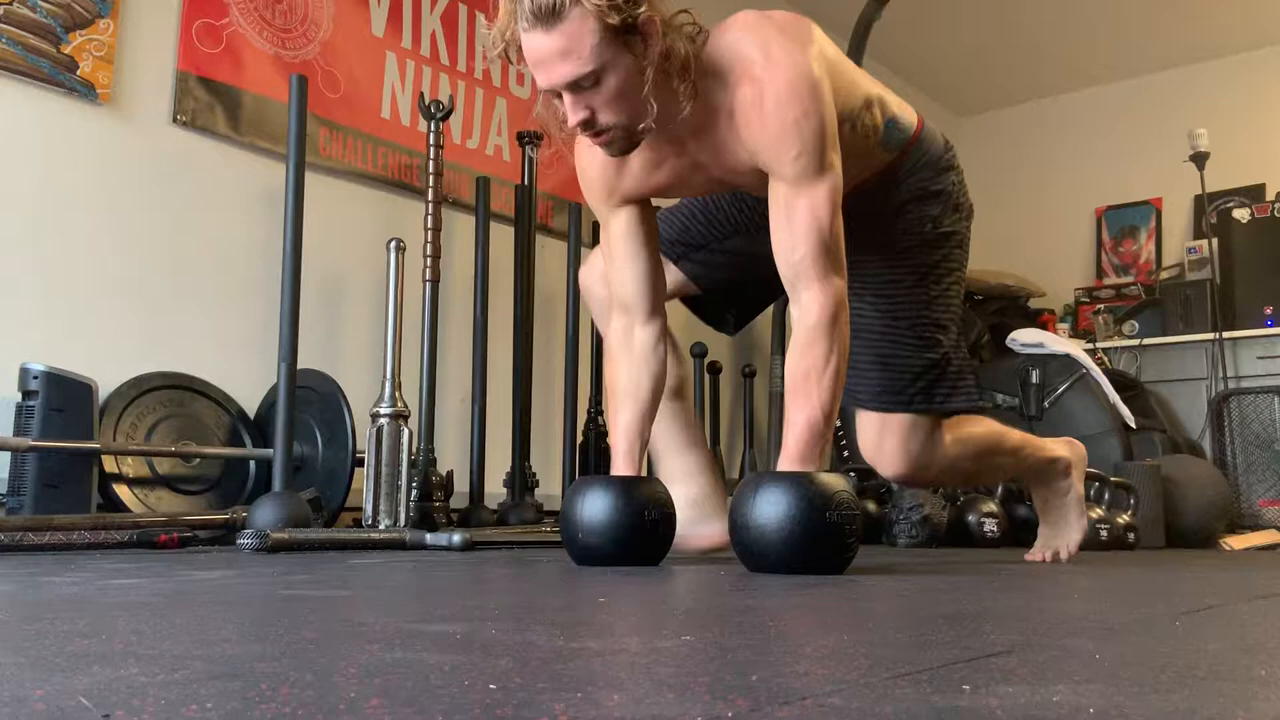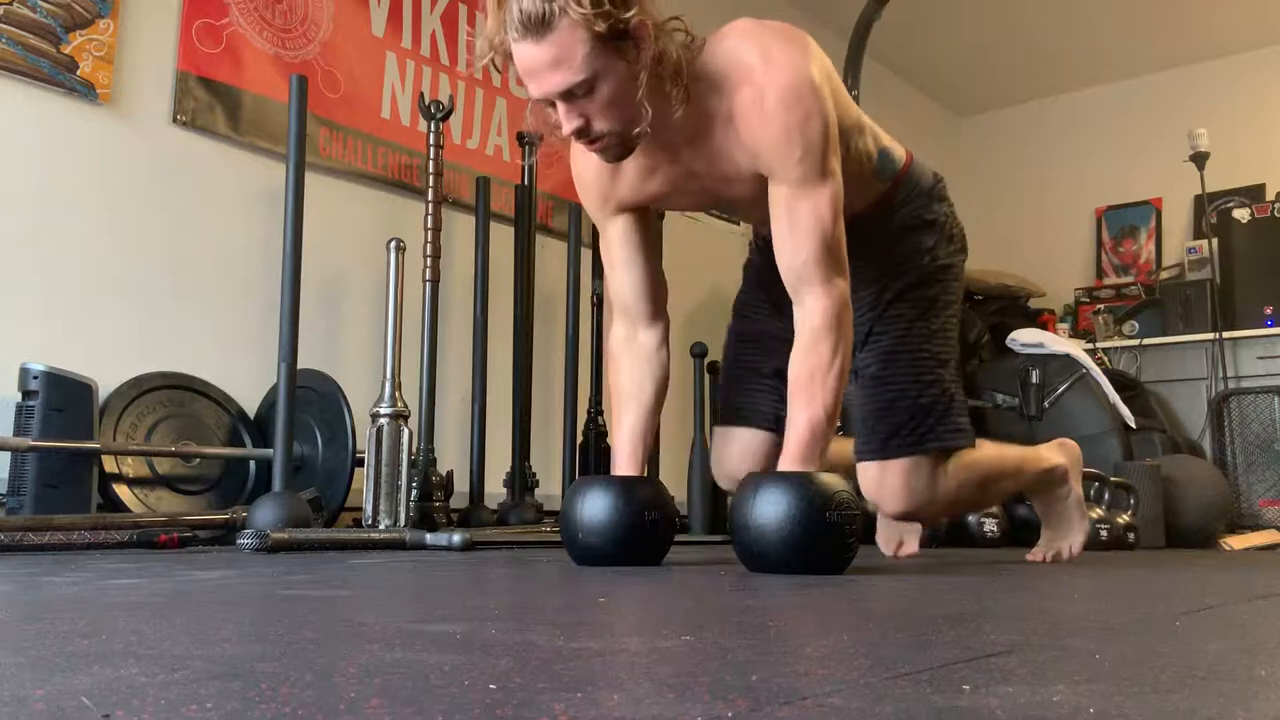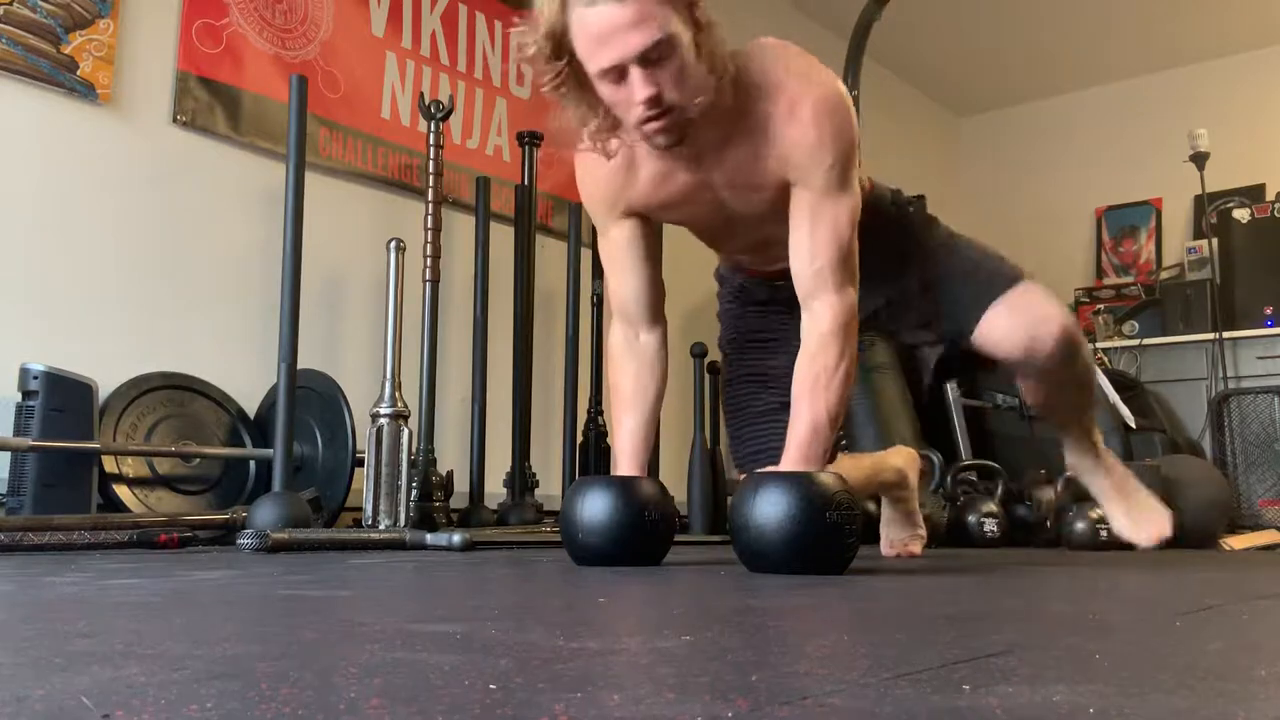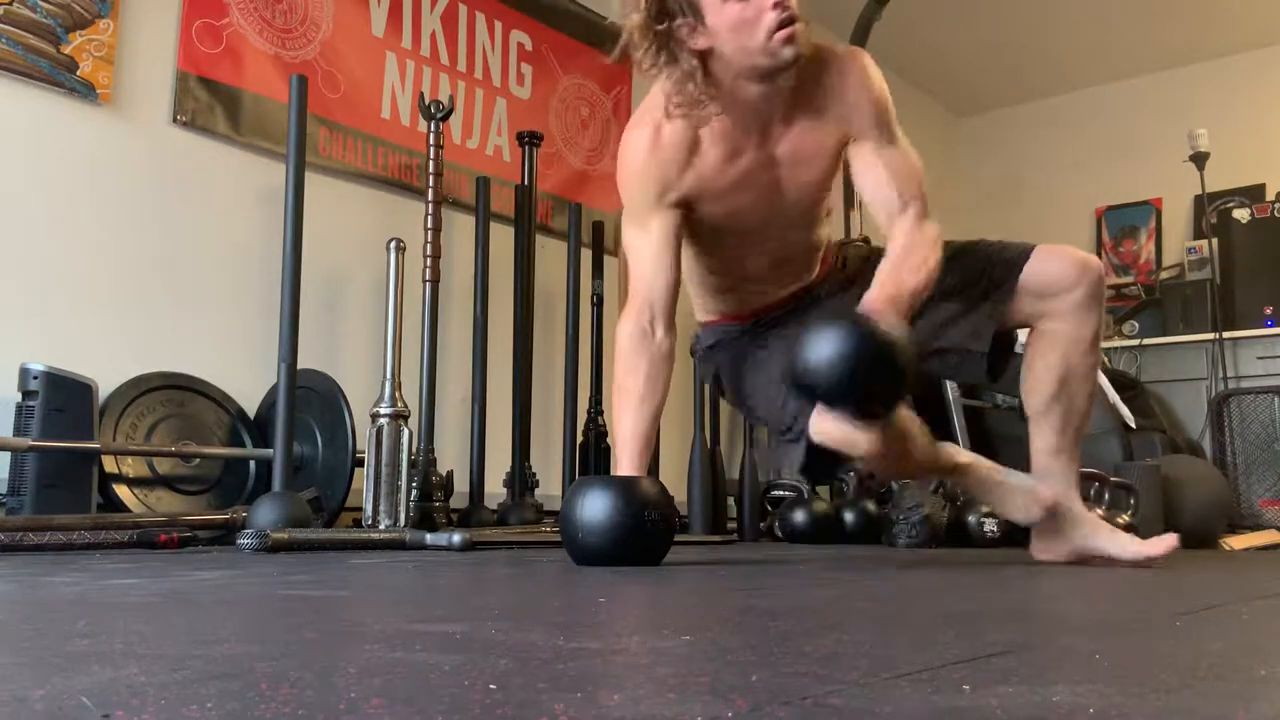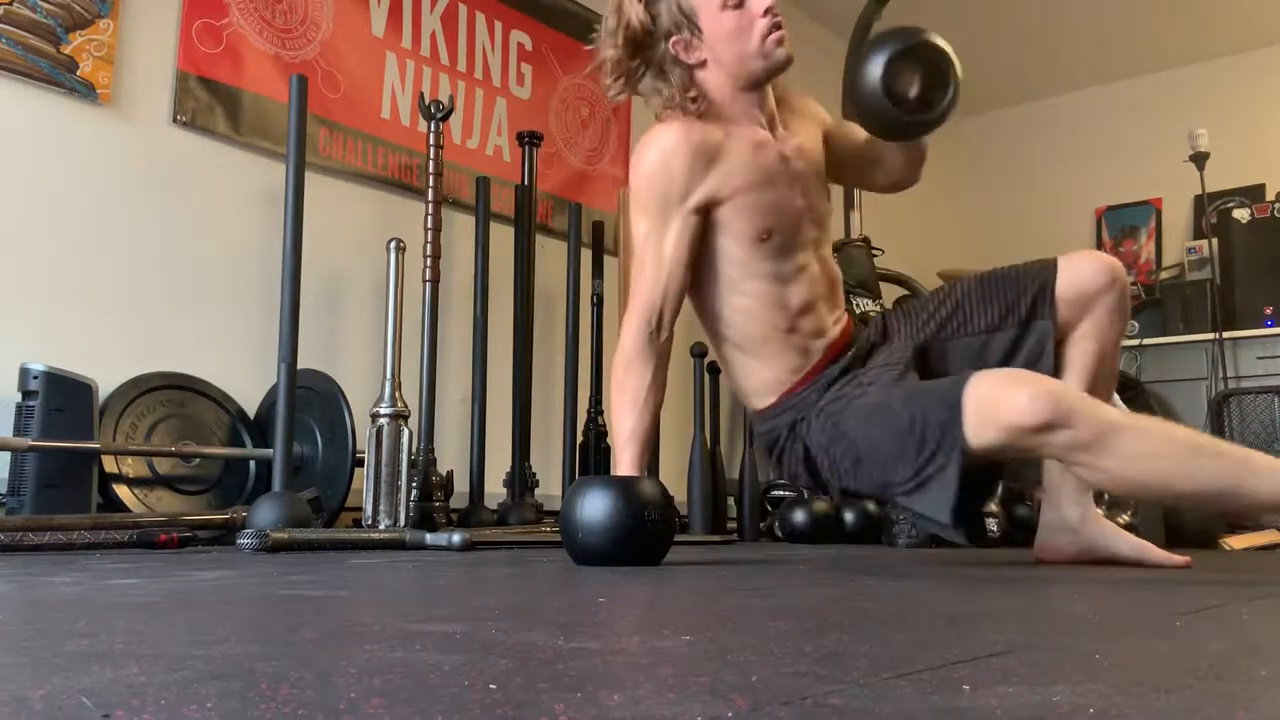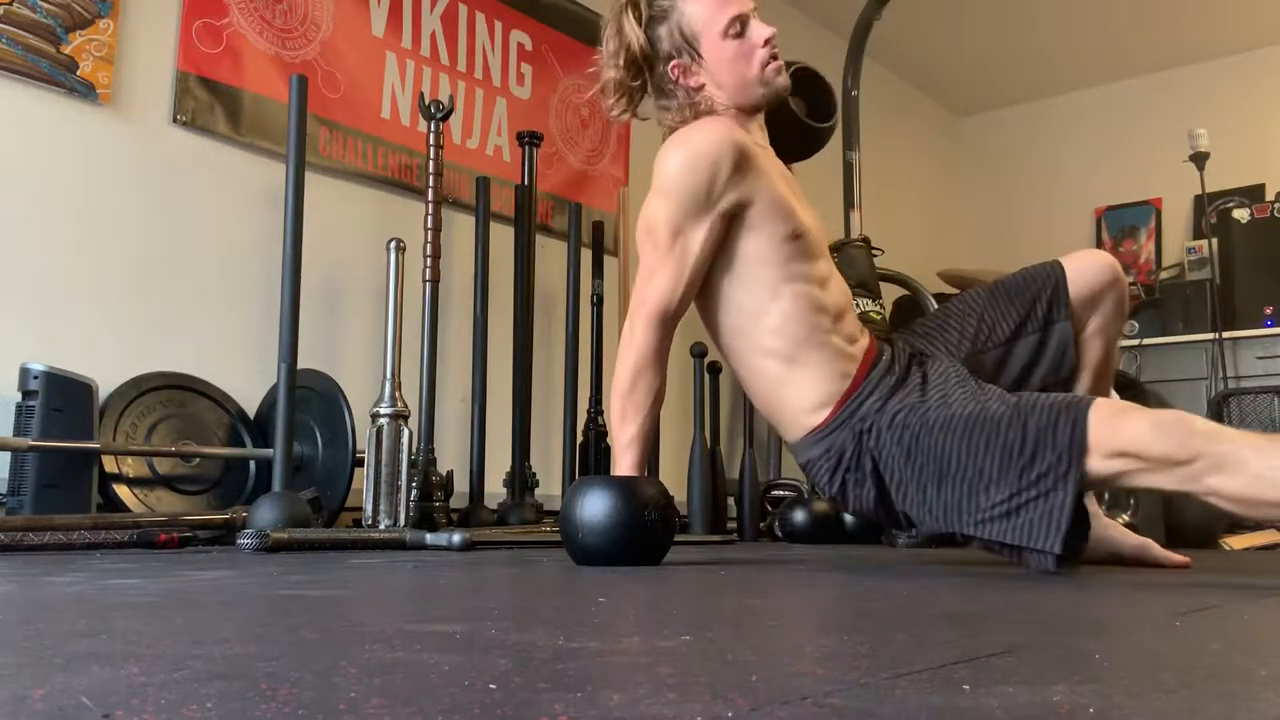
dt=0.4s
person 1, frame 1
left shoulder: (768, 79)
right shoulder: (601, 154)
left elbow: (818, 299)
right elbow: (634, 320)
right wrist: (624, 485)
left hip: (900, 185)
left knee: (900, 453)
right knee: (602, 282)
left ankle: (1056, 466)
right ankle: (699, 500)
person 1, frame 2
left shoulder: (768, 85)
right shoulder: (599, 165)
left elbow: (822, 301)
right elbow: (637, 326)
left wrist: (796, 478)
left hip: (894, 222)
right hip: (784, 242)
left knee: (899, 489)
right knee: (738, 471)
left ankle: (1051, 471)
right ankle: (871, 451)
person 1, frame 3
left shoulder: (801, 101)
right shoulder: (606, 161)
left elbow: (828, 309)
right elbow: (635, 330)
left wrist: (801, 470)
left hip: (871, 232)
right hip: (759, 285)
left knee: (1042, 335)
left ankle: (1088, 457)
right ankle: (893, 473)
person 1, frame 4
left shoulder: (843, 80)
right shoulder: (661, 139)
left elbow: (912, 225)
right elbow: (648, 321)
left wrist: (883, 315)
left hip: (835, 282)
right hip: (748, 340)
left knee: (1071, 279)
right knee: (867, 432)
left ankle: (1058, 522)
right ankle: (957, 470)
person 1, frame 5
left shoulder: (787, 114)
right shoulder: (679, 150)
left elbow: (893, 171)
right elbow: (646, 325)
left hip: (871, 351)
right hip: (820, 417)
left knee: (1096, 279)
right knee: (1027, 407)
left ankle: (1067, 517)
person 1, frame 6
left shoulder: (742, 152)
right shoulder: (705, 147)
right elbow: (651, 318)
right wrist: (625, 486)
left hip: (895, 370)
right hip: (871, 436)
left knee: (1095, 277)
right knee: (1150, 441)
left ankle: (1074, 517)
